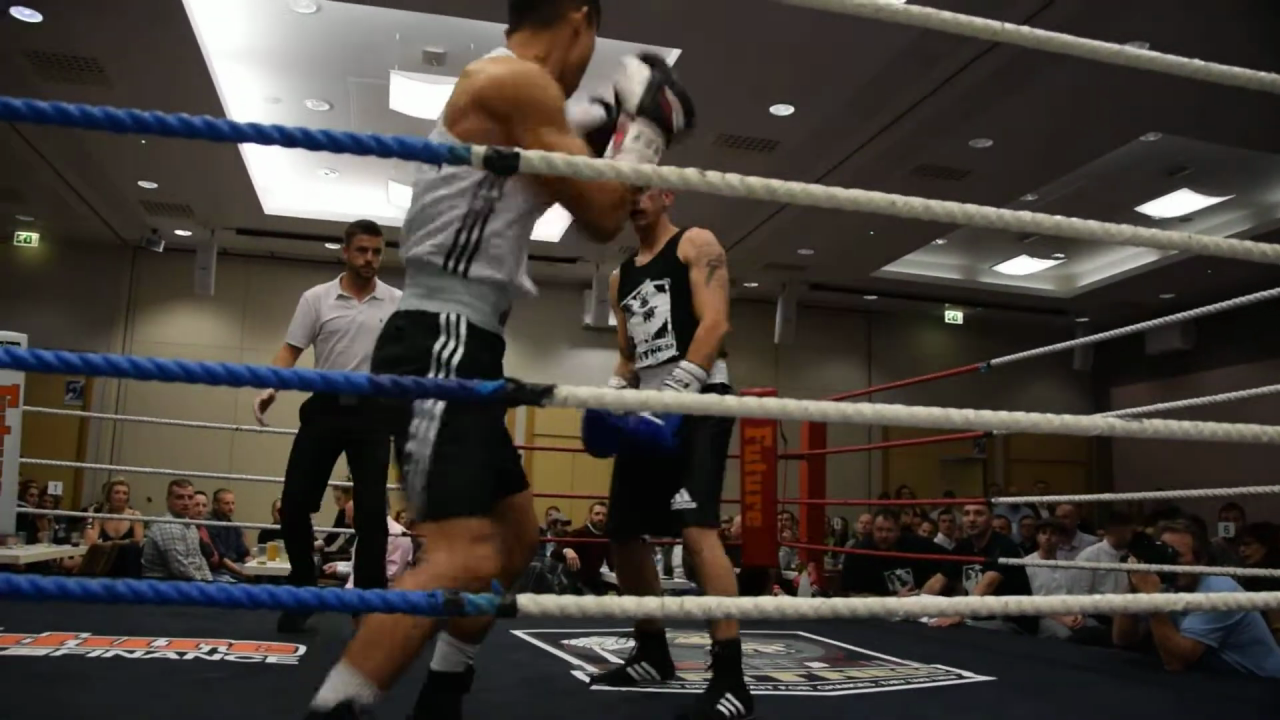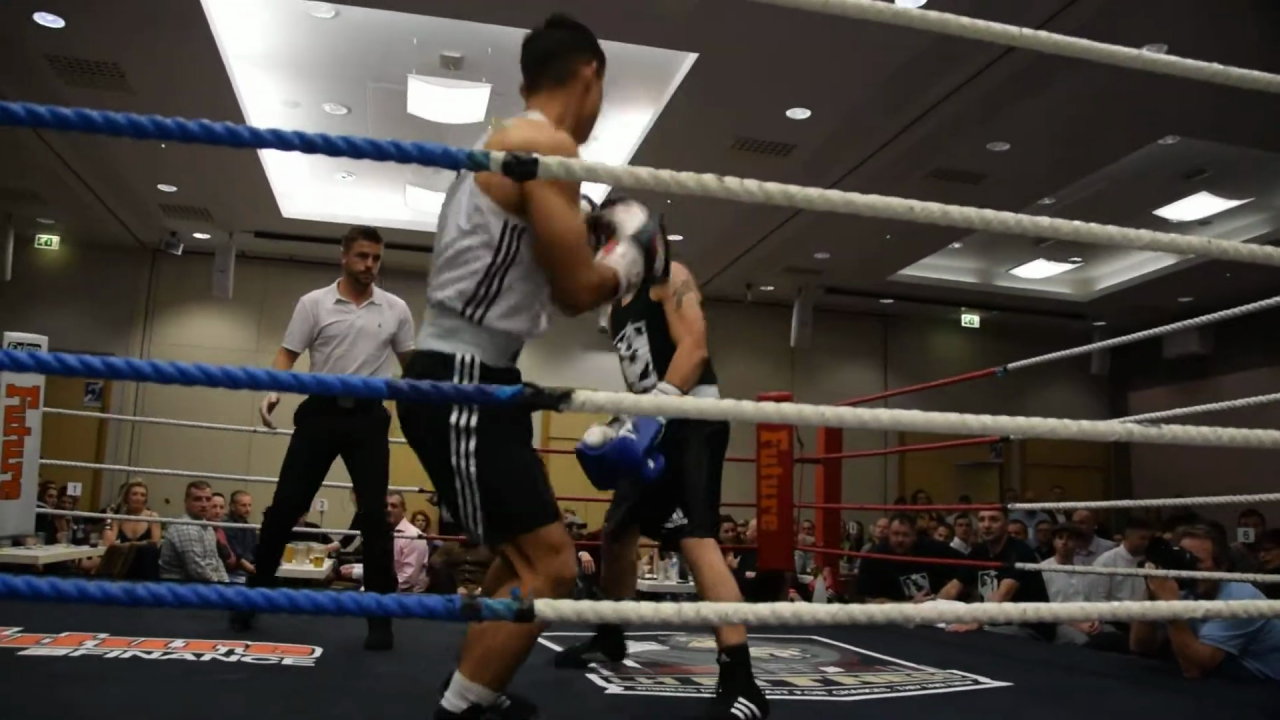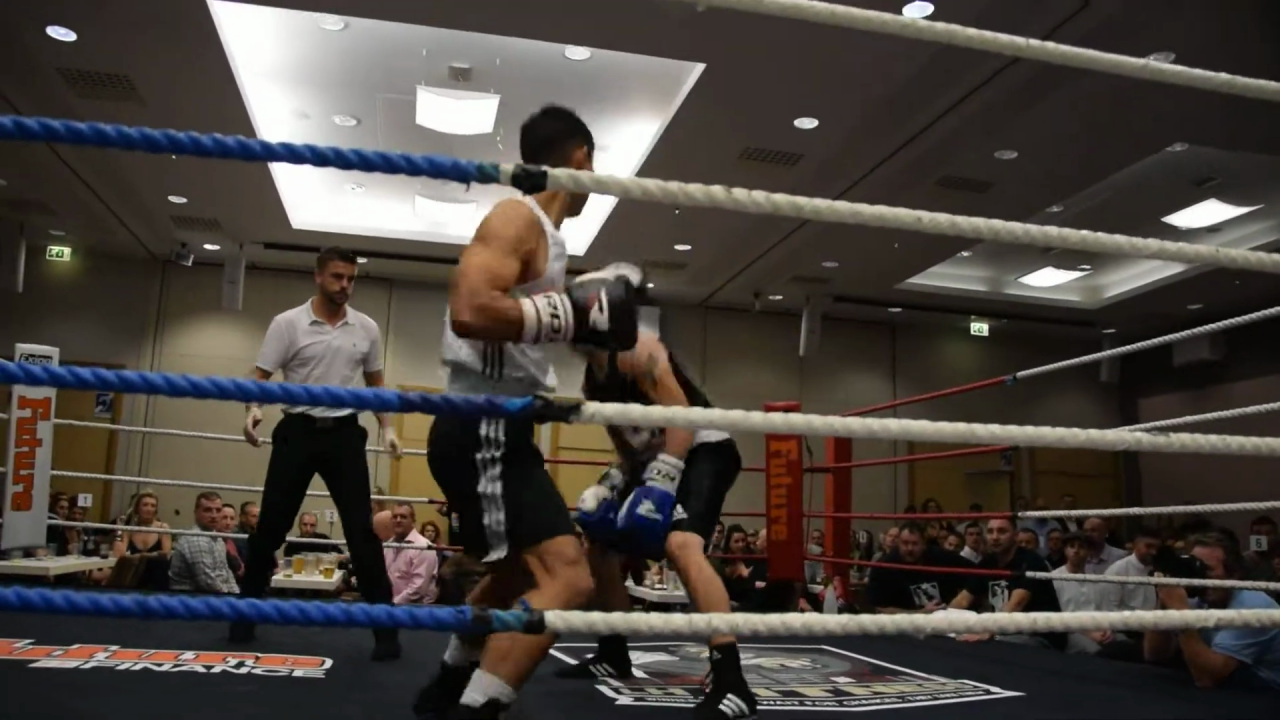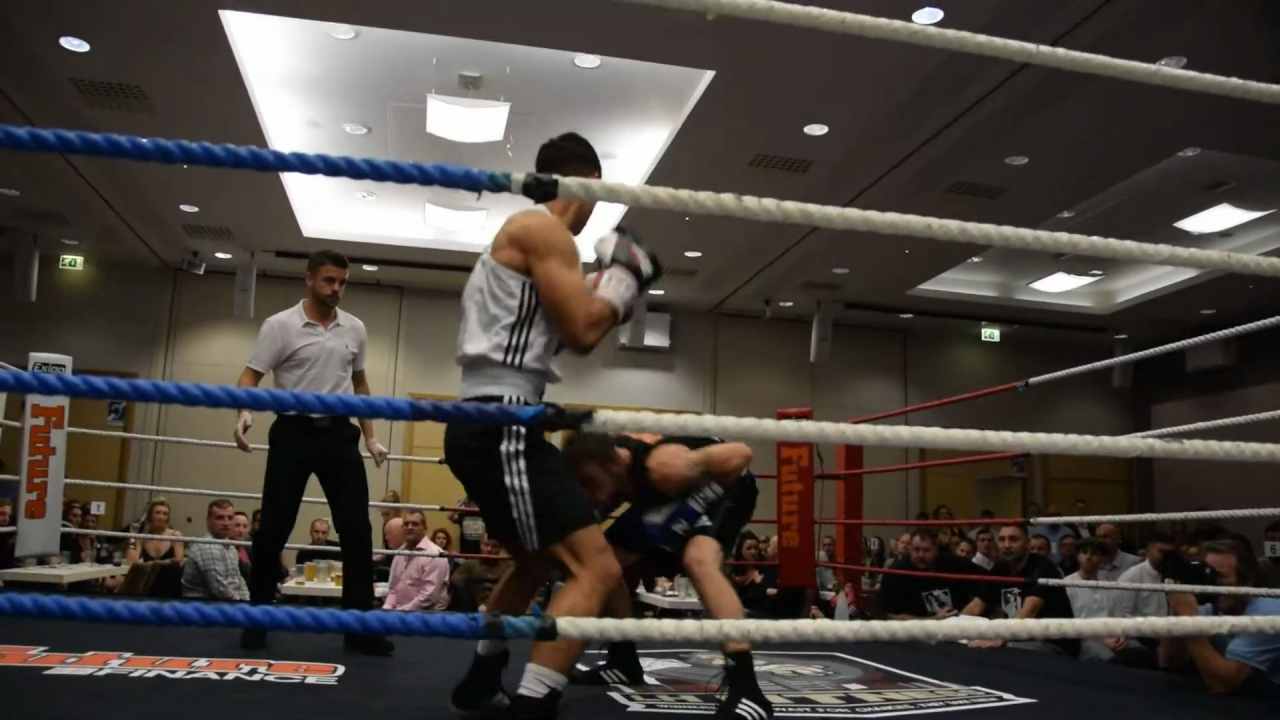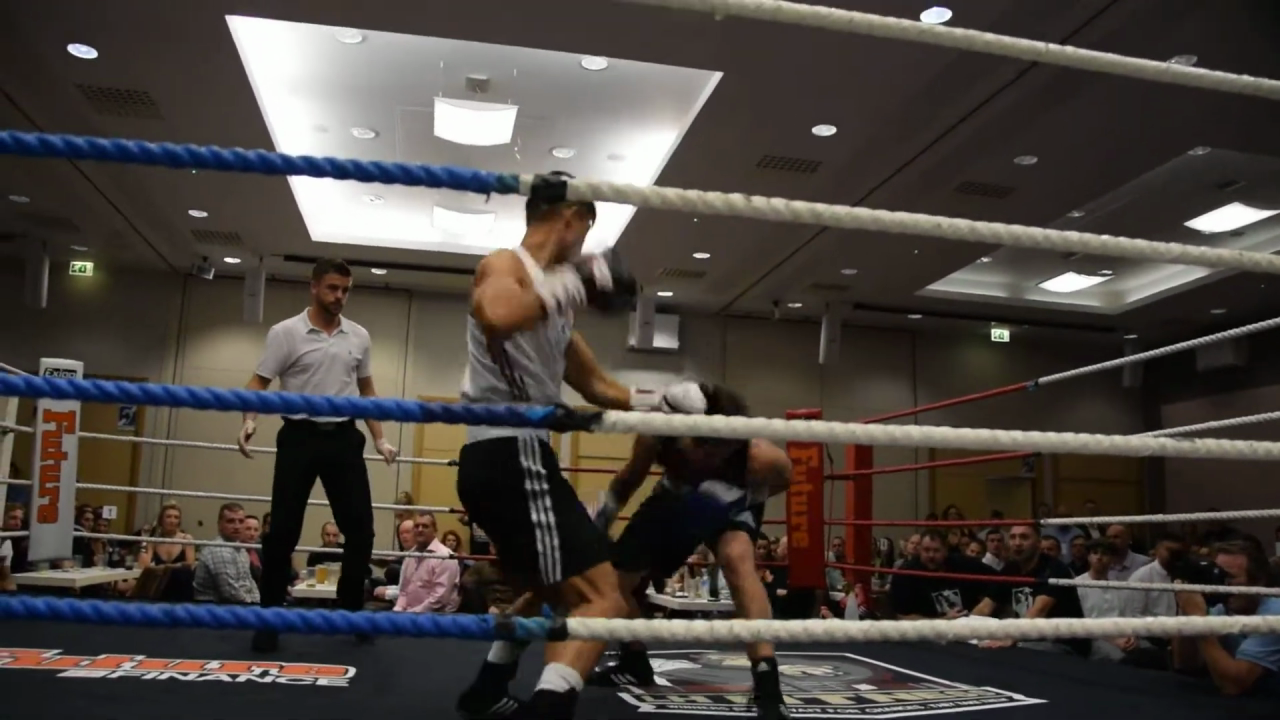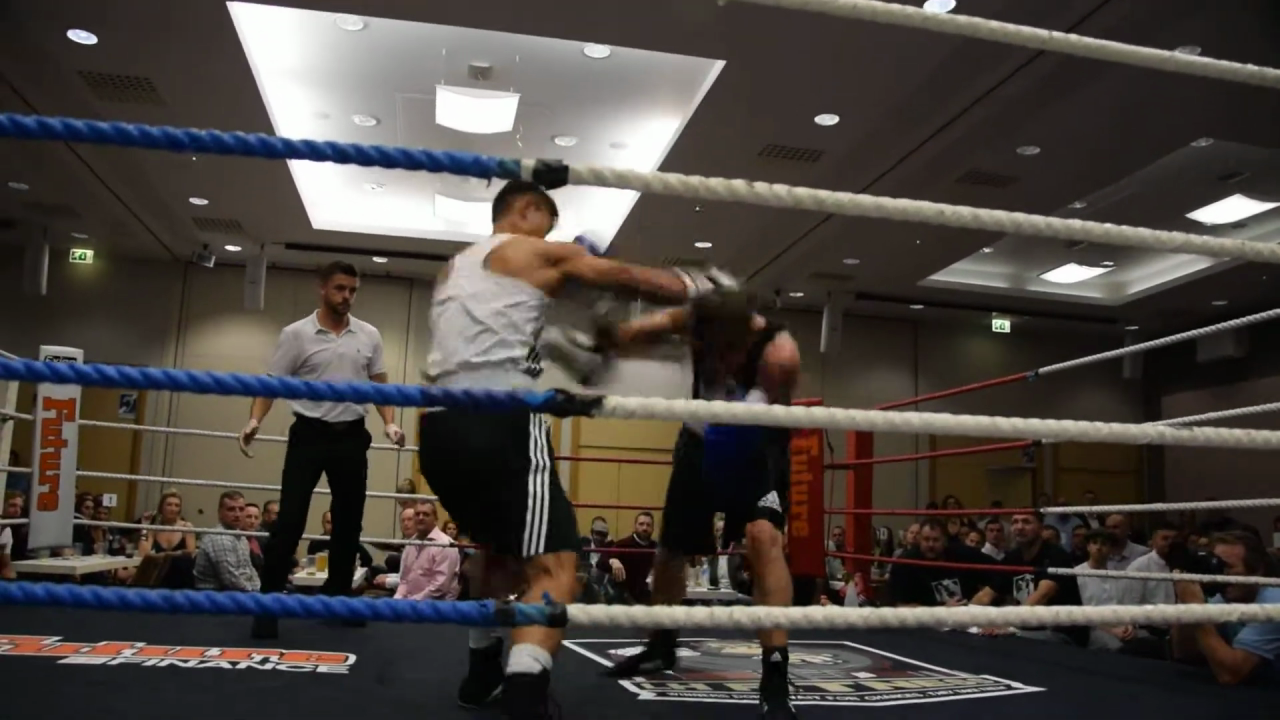
dt=0.2s
person 1, frame 1
left shoulder: (488, 88)
right shoulder: (517, 82)
right elbow: (600, 215)
left wrist: (584, 138)
right wrist: (646, 124)
left hip: (455, 350)
right hip: (437, 348)
left knee: (515, 535)
right knee: (465, 559)
person 1, frame 2
left shoulder: (505, 148)
right shoulder: (541, 150)
right elbow: (580, 289)
left wrist: (601, 226)
right wrist: (638, 250)
left hip: (479, 386)
right hip: (456, 389)
left knee: (532, 555)
right knee: (550, 571)
person 1, frame 3
left shoulder: (540, 234)
right shoulder: (517, 219)
right elbow: (470, 313)
left wrist: (596, 302)
right wrist: (573, 309)
left hip: (493, 431)
right hip: (481, 431)
left knee: (518, 572)
right knee: (566, 579)
person 1, frame 4
left shoulder: (534, 236)
right shoulder: (538, 234)
right elbow: (585, 330)
right wrist: (625, 274)
left hip: (493, 431)
right hip: (498, 431)
left knee: (537, 562)
right knee: (595, 571)
person 1, frame 5
left shoulder: (552, 287)
right shoulder: (502, 266)
left elbow: (596, 383)
right elbow: (496, 320)
left wrist: (664, 403)
right wrist: (573, 284)
left hip: (489, 464)
right hip: (513, 459)
left knee: (545, 584)
right knee: (603, 600)
person 1, frame 6
left shoulder: (460, 263)
right shoulder: (537, 253)
right elbow: (628, 276)
right wrist: (699, 285)
left hip: (441, 428)
right hip: (500, 425)
left knee: (496, 549)
right knee: (553, 573)
left ankle: (483, 674)
person 2, frame 1
left shoulder: (696, 243)
right shoulder: (621, 276)
left elbow: (717, 324)
left wrist: (676, 390)
right wrist: (606, 403)
left hip: (696, 402)
right hip: (644, 412)
left knee: (695, 530)
right knee: (625, 536)
left ankle: (729, 675)
right ankle: (652, 654)
person 2, frame 2
left shoulder: (670, 279)
right shoulder: (617, 312)
left elbow: (694, 351)
right wrist: (612, 431)
left hip: (690, 422)
left knee: (695, 540)
right knee: (617, 533)
right ankle: (610, 639)
person 2, frame 3
left shoulder: (635, 352)
right shoulder: (593, 380)
left elbow: (685, 421)
left wrist: (660, 484)
right wrist: (604, 489)
left hip: (704, 452)
right hip: (650, 469)
left knee: (682, 546)
right knee: (602, 547)
left ankle: (731, 684)
right ankle: (613, 655)
person 2, frame 4
left shoulder: (668, 466)
right shoulder: (601, 467)
left elbow: (741, 453)
right elbow: (599, 502)
left wrist: (694, 505)
left hip: (719, 492)
left knee: (700, 559)
left ankle: (746, 691)
right ankle: (623, 661)
person 2, frame 5
left shoulder: (757, 456)
right shoulder: (659, 432)
left elbow: (782, 479)
right elbow: (630, 476)
left wrist: (739, 494)
right wrist: (602, 514)
left hip: (733, 500)
right hip: (675, 499)
left knee: (736, 555)
right knee: (617, 576)
right ankle: (633, 666)
person 2, frame 6
left shoulder: (779, 354)
right shoulder: (693, 321)
right elbow: (629, 337)
left hip: (751, 448)
right hip: (701, 441)
left knee: (764, 536)
right knee: (672, 552)
left ankle: (775, 679)
right ankle: (661, 647)
person 3, frame 1
left shoulder: (399, 304)
right shoulder: (316, 299)
right elbow: (291, 350)
right wrist: (271, 386)
left hip: (371, 413)
right hip: (323, 409)
left knee: (370, 510)
right knee: (294, 504)
right ankle: (303, 591)
person 3, frame 2
left shoulder: (396, 309)
right shoulder: (313, 303)
left elbow: (410, 362)
right elbow: (286, 355)
right wrist: (273, 390)
left hip: (367, 417)
right hip: (320, 412)
left knee: (374, 515)
right knee: (284, 506)
left ankle: (380, 618)
right ankle: (258, 591)
person 3, frame 3
left shoulder: (366, 328)
right shoulder: (288, 323)
left elbow: (376, 382)
right elbow: (260, 374)
left wrist: (388, 428)
right wrist: (253, 408)
left hip: (344, 434)
right hip: (297, 432)
left knee: (361, 530)
right knee: (270, 526)
left ankle: (384, 627)
person 3, frame 4
left shoulder: (355, 329)
right shoulder: (279, 325)
right elbow: (250, 376)
left wrist: (370, 436)
right wrist: (244, 412)
left hip: (339, 434)
right hip: (293, 433)
left knee: (357, 527)
right knee: (273, 529)
person 3, frame 5
left shoulder: (359, 337)
right shoulder: (285, 333)
right elbow: (259, 383)
left wrist: (379, 438)
right wrist: (249, 420)
left hip: (344, 438)
right hip: (299, 437)
left knee: (361, 529)
right knee: (283, 531)
left ankle: (349, 611)
person 3, frame 6
left shoulder: (369, 335)
right shoulder: (296, 334)
left elbow: (380, 385)
right elbow: (271, 382)
left wrist: (390, 424)
right wrist: (254, 420)
left hip: (351, 437)
right hip: (309, 435)
left knee: (348, 526)
right knee: (289, 521)
left ankle: (337, 599)
